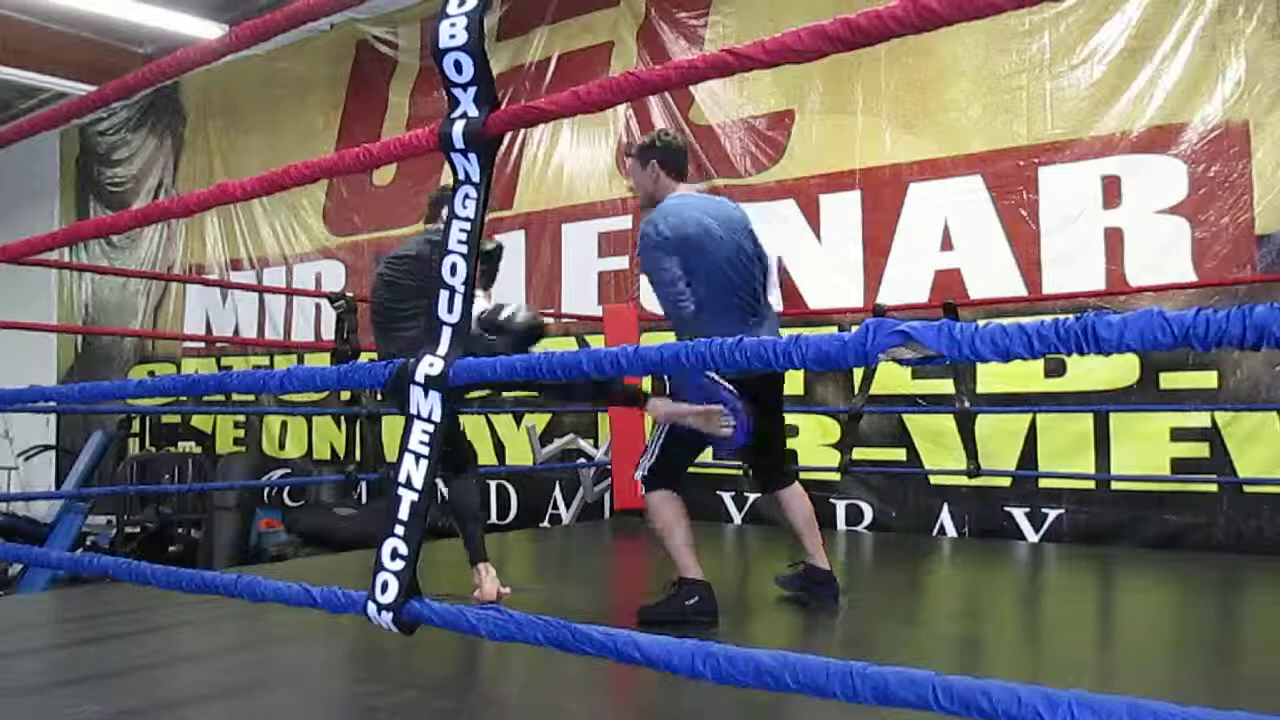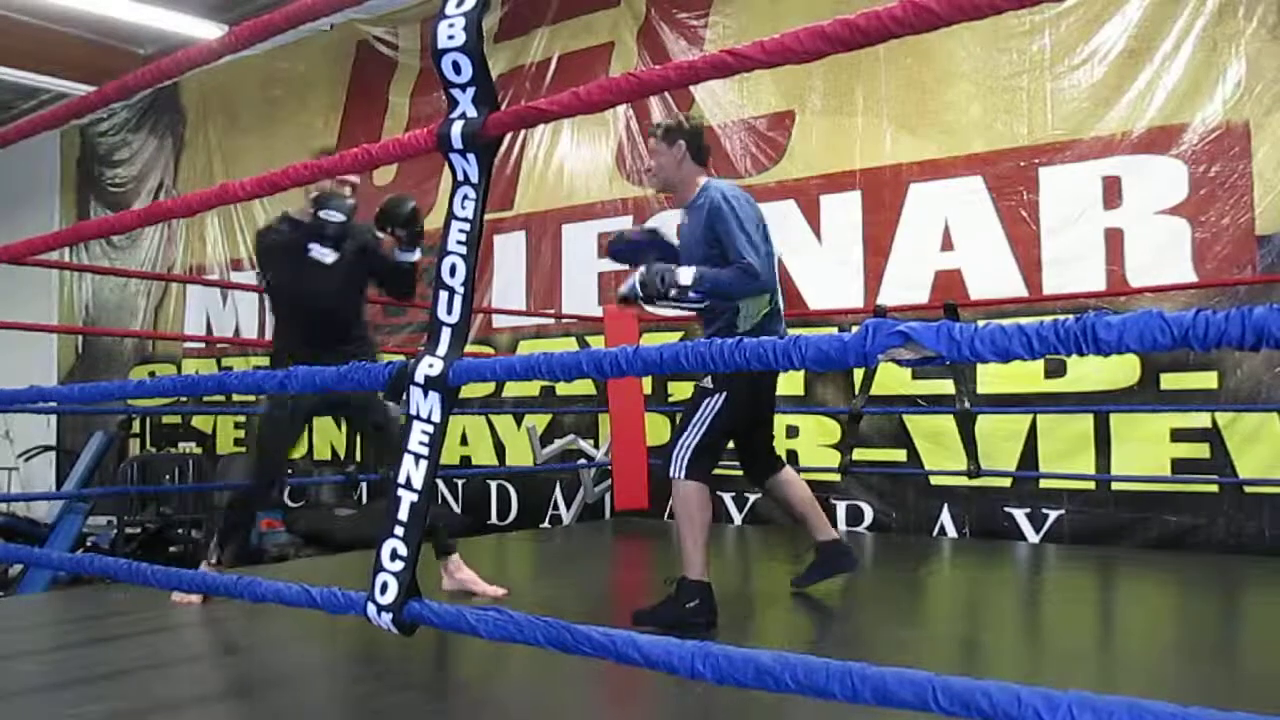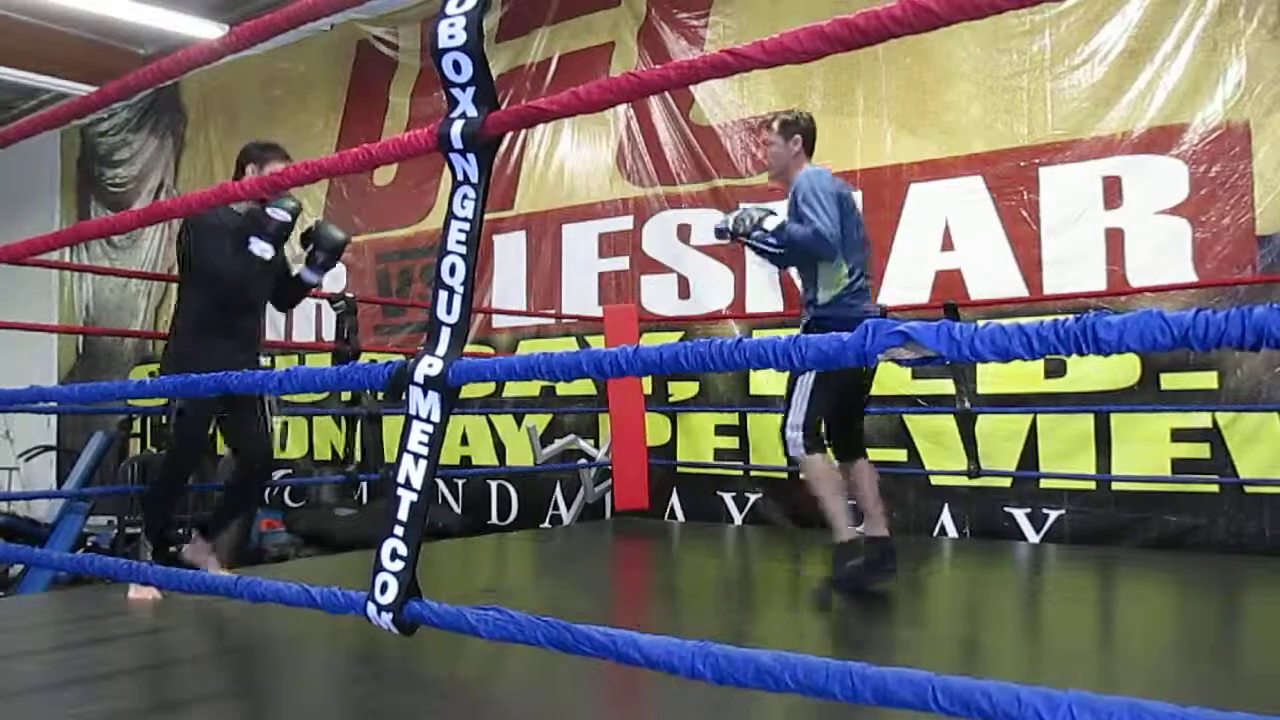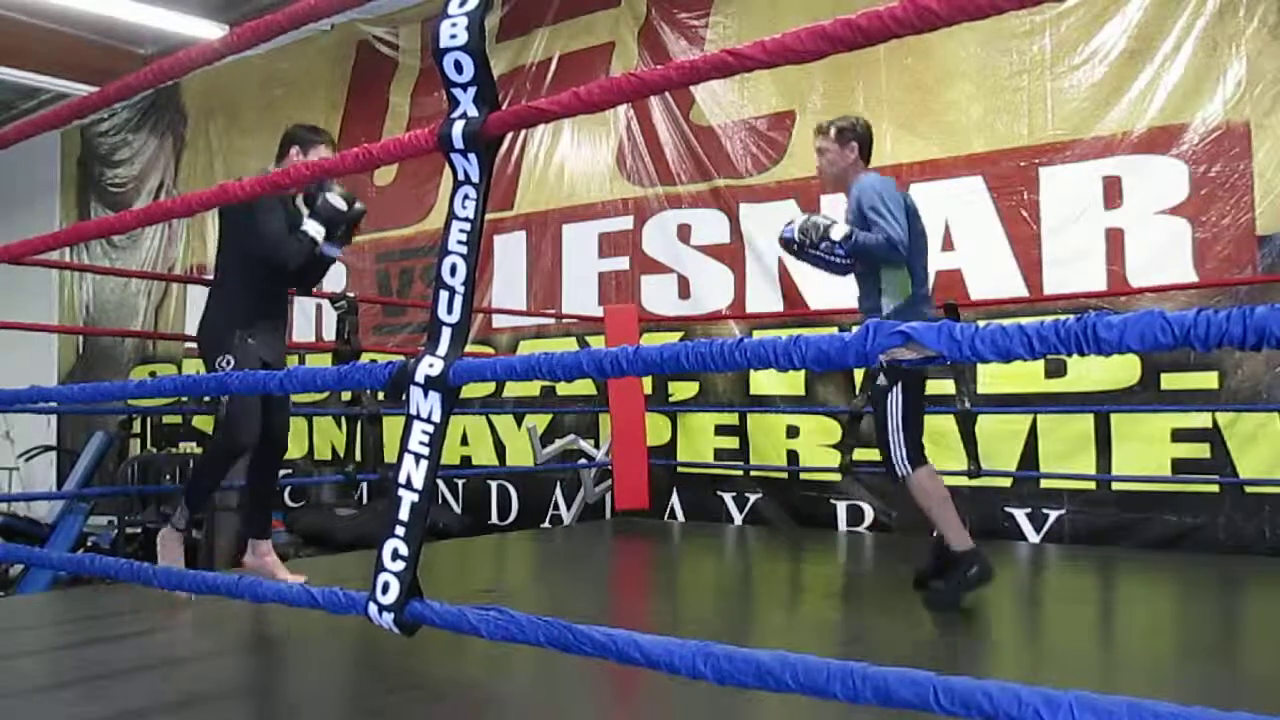
dt=0.5s
person 1, frame 1
left shoulder: (657, 231)
right shoulder: (726, 211)
left elbow: (683, 310)
left wrist: (706, 382)
right hip: (760, 366)
left knee: (653, 476)
right knee: (772, 469)
left ankle: (692, 591)
right ankle: (819, 570)
person 1, frame 2
left shoulder: (722, 199)
right shoulder: (694, 208)
left elbow: (753, 276)
right elbow: (693, 269)
left wrist: (677, 280)
right wrist: (654, 276)
left knee: (686, 458)
right knee: (759, 458)
left ankle: (694, 593)
right ankle: (831, 547)
person 1, frame 3
left shoulder: (813, 181)
right shoulder: (819, 185)
left elbow: (822, 240)
left wrist: (769, 225)
right wrist: (761, 232)
left hip: (836, 323)
right hip: (855, 322)
left knee: (800, 435)
right knee: (846, 441)
left ankle: (849, 545)
right ankle: (876, 547)
person 1, frame 4
left shoulder: (872, 188)
right shoulder: (867, 193)
left elbow: (895, 248)
left wrist: (836, 234)
right wrist: (816, 246)
left knee: (902, 451)
right knee: (900, 448)
left ankle: (966, 557)
right ankle: (949, 547)
person 2, frame 1
left shoulder: (400, 258)
right shoulder: (434, 246)
left wrist: (481, 283)
left hip: (402, 374)
left knee: (459, 468)
left ankle: (483, 574)
person 2, frame 2
left shoulder: (359, 236)
right shoulder: (277, 238)
left elbow: (401, 291)
right elbow: (296, 303)
left wrist: (409, 245)
right wrist: (324, 241)
left hip: (353, 369)
right hip: (298, 372)
right knee: (266, 475)
left ankle: (451, 567)
right ankle: (212, 567)
person 2, frame 3
left shoulder: (265, 223)
right shoulder: (203, 221)
left elbow: (283, 298)
right elbow: (227, 286)
left wrist: (318, 264)
right wrist: (266, 235)
left hip: (242, 363)
right hip: (195, 362)
left knee: (258, 461)
right knee: (183, 461)
left ankle: (201, 544)
right ankle: (148, 561)
person 2, frame 4
left shoulder: (289, 206)
right shoulder: (255, 197)
left elbow: (301, 277)
right elbow: (282, 258)
left wrist: (337, 237)
right wrist: (318, 221)
left hip: (267, 339)
right hip: (232, 335)
left knee: (272, 446)
right knee: (238, 436)
left ankle: (259, 551)
right ankle: (175, 530)
